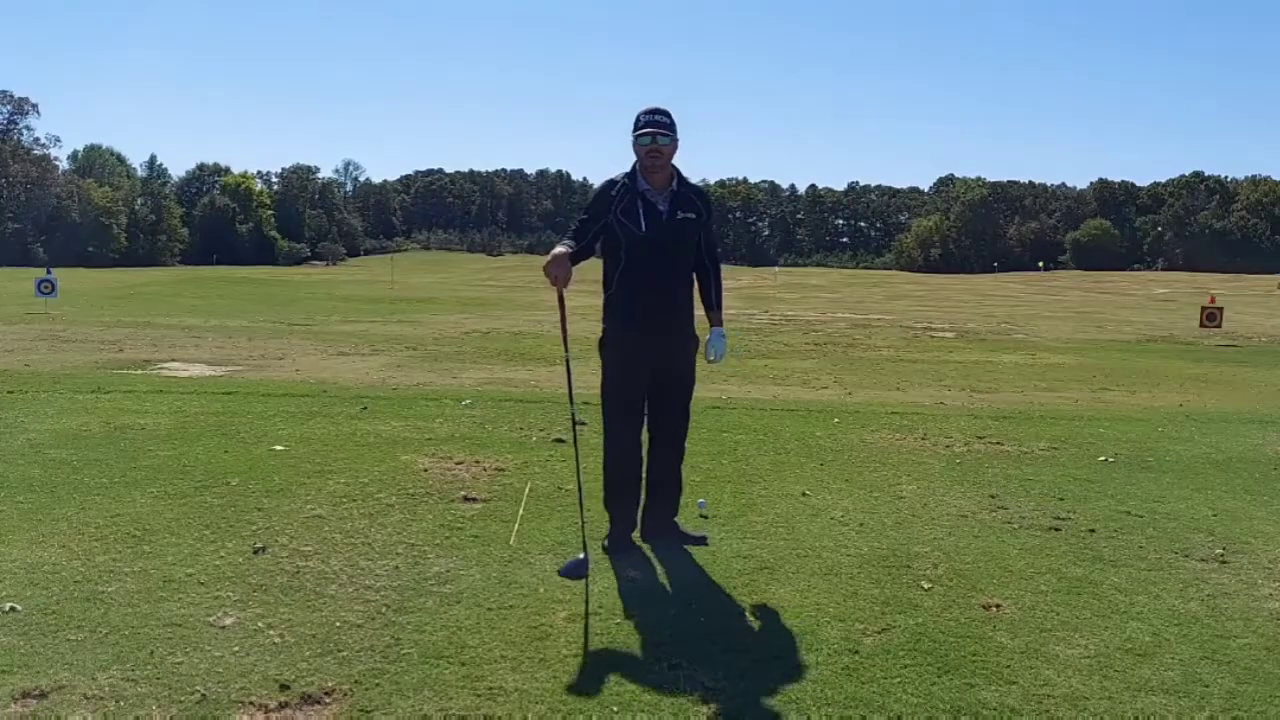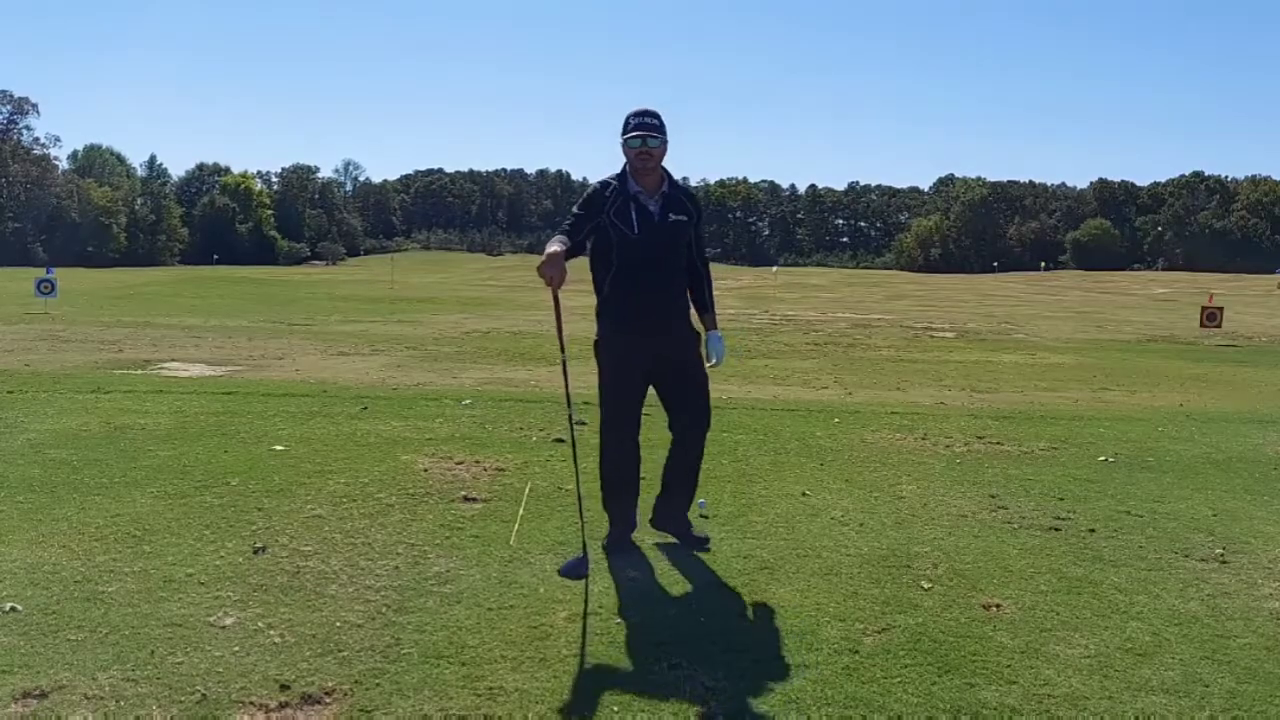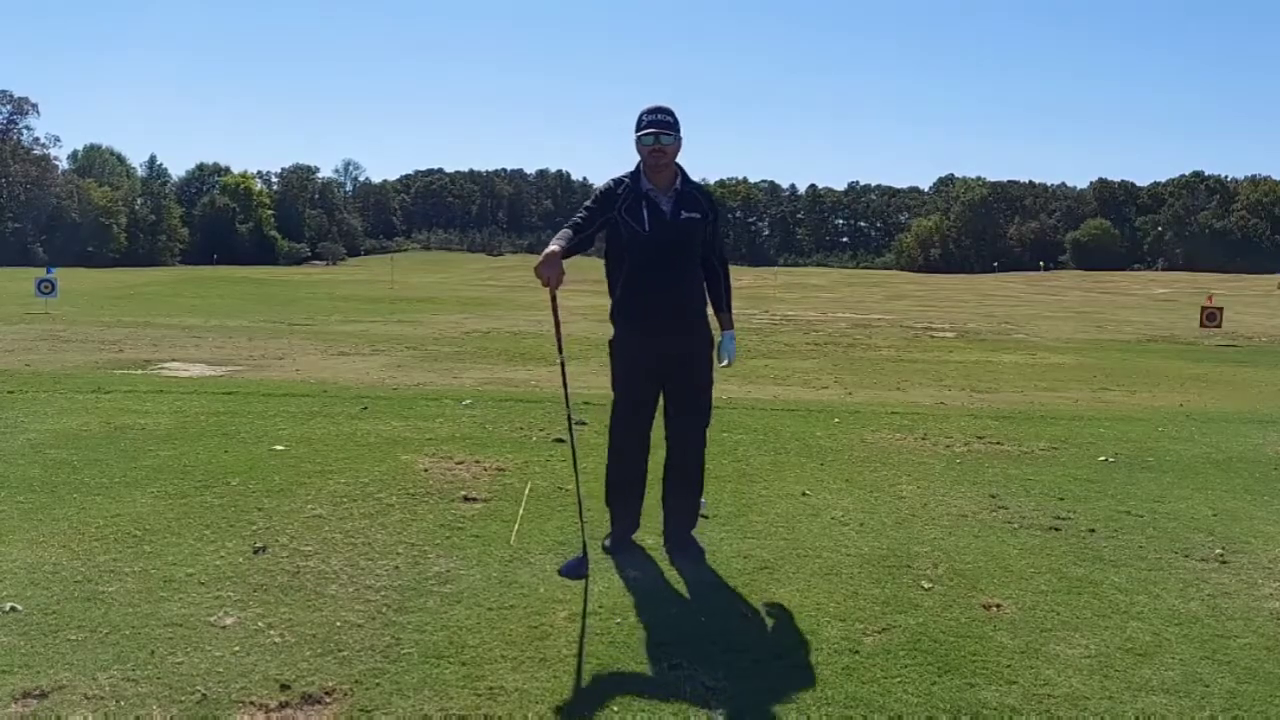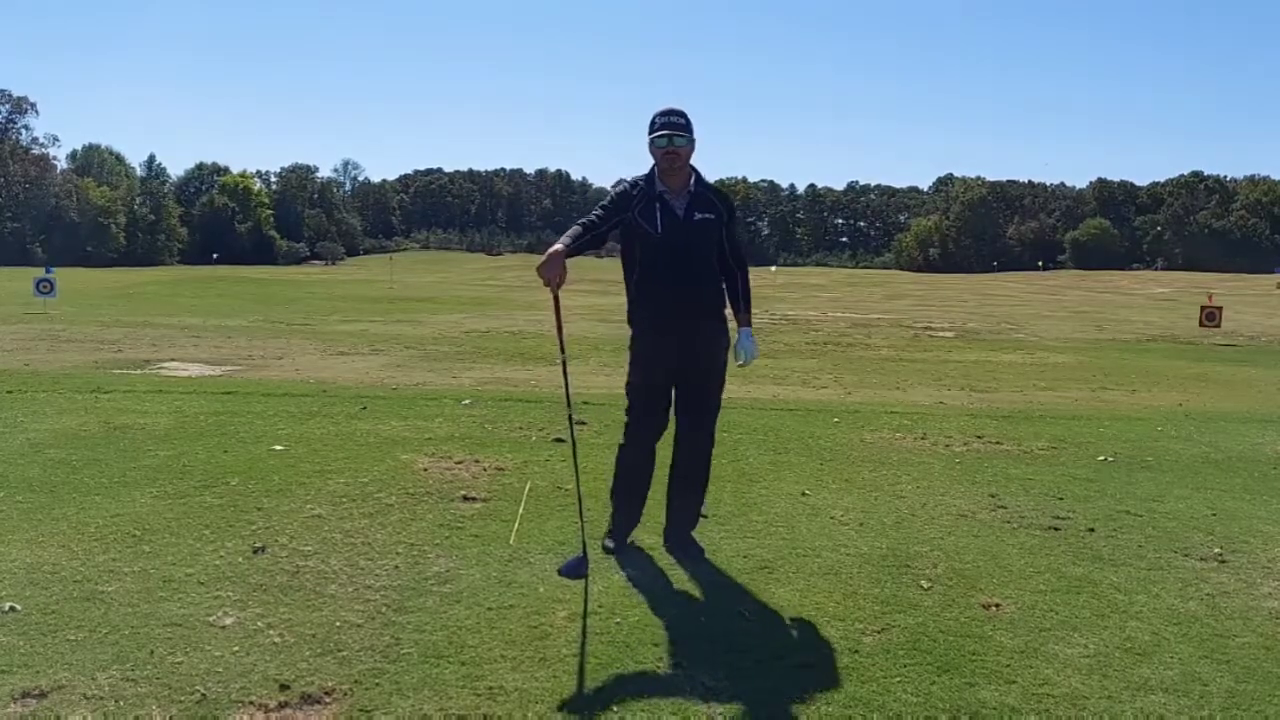
dt=0.4s
person 1, frame 1
left shoulder: (695, 200)
right shoulder: (612, 194)
left elbow: (707, 264)
right elbow: (583, 235)
left wrist: (716, 324)
right wrist: (564, 252)
left hip: (677, 334)
right hip: (624, 333)
left knee: (671, 431)
right knee: (622, 430)
left ankle: (660, 520)
right ankle: (620, 525)
person 1, frame 2
left shoulder: (685, 201)
right shoulder: (603, 195)
left elbow: (697, 266)
right elbow: (572, 230)
left wrist: (711, 327)
right wrist: (557, 249)
left hip: (676, 333)
right hip: (620, 335)
left knee: (694, 421)
right knee: (620, 431)
left ankle: (672, 512)
right ankle: (620, 525)
person 1, frame 3
left shoulder: (700, 200)
right shoulder: (616, 194)
left elbow: (715, 266)
right elbow: (582, 226)
left wrist: (726, 327)
right wrist: (556, 248)
left hip: (691, 335)
right hip: (634, 335)
left knee: (689, 434)
right knee: (629, 433)
left ankle: (679, 529)
right ankle: (622, 525)
person 1, frame 4
left shoulder: (716, 201)
right shoulder: (631, 195)
left elbow: (734, 267)
right elbow: (594, 225)
left wrist: (744, 326)
right wrist: (560, 248)
left hip: (707, 336)
right hip: (651, 334)
left knee: (697, 436)
right knee: (641, 430)
left ankle: (680, 529)
right ankle: (621, 524)
